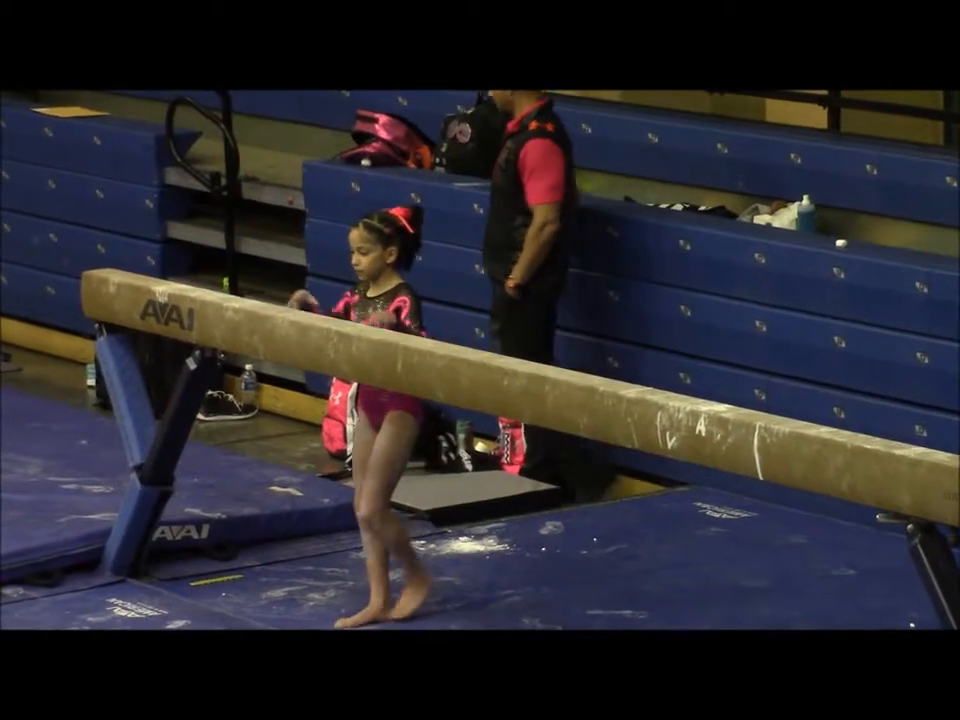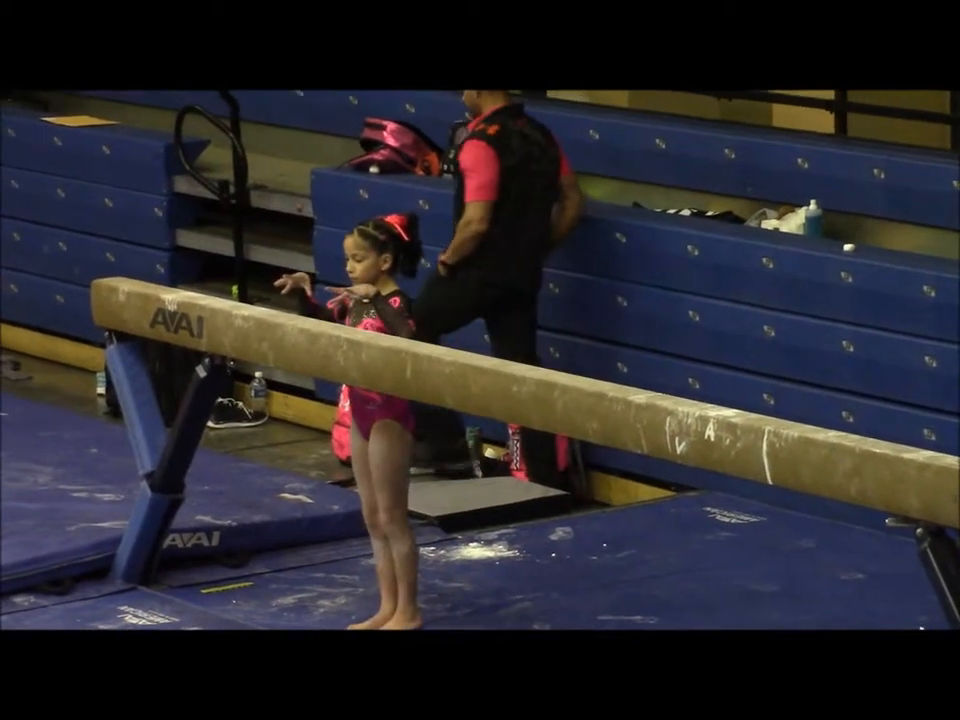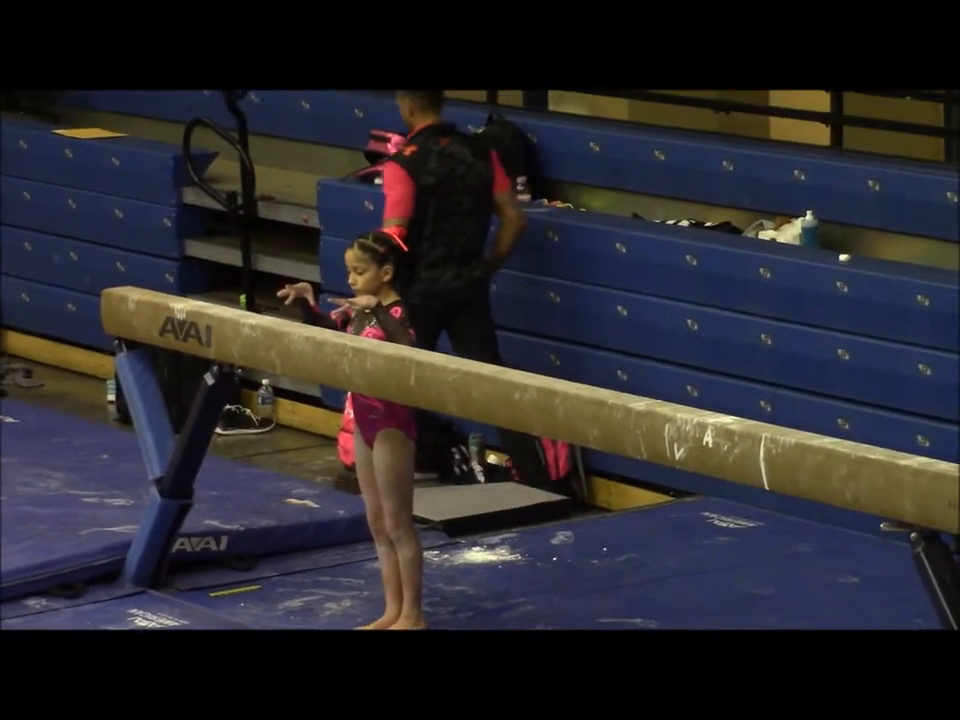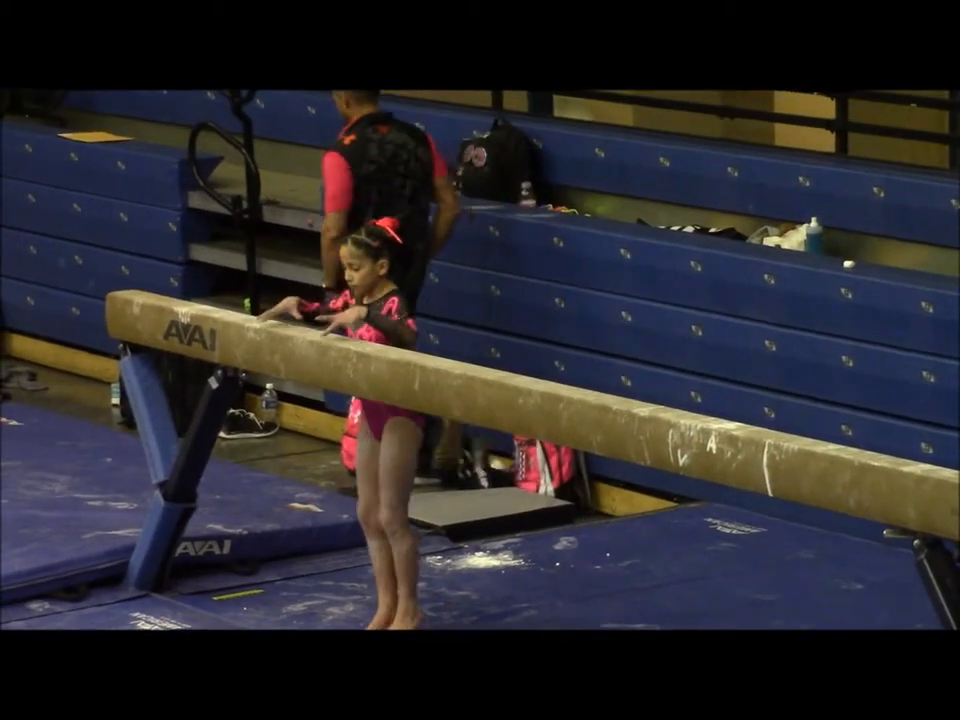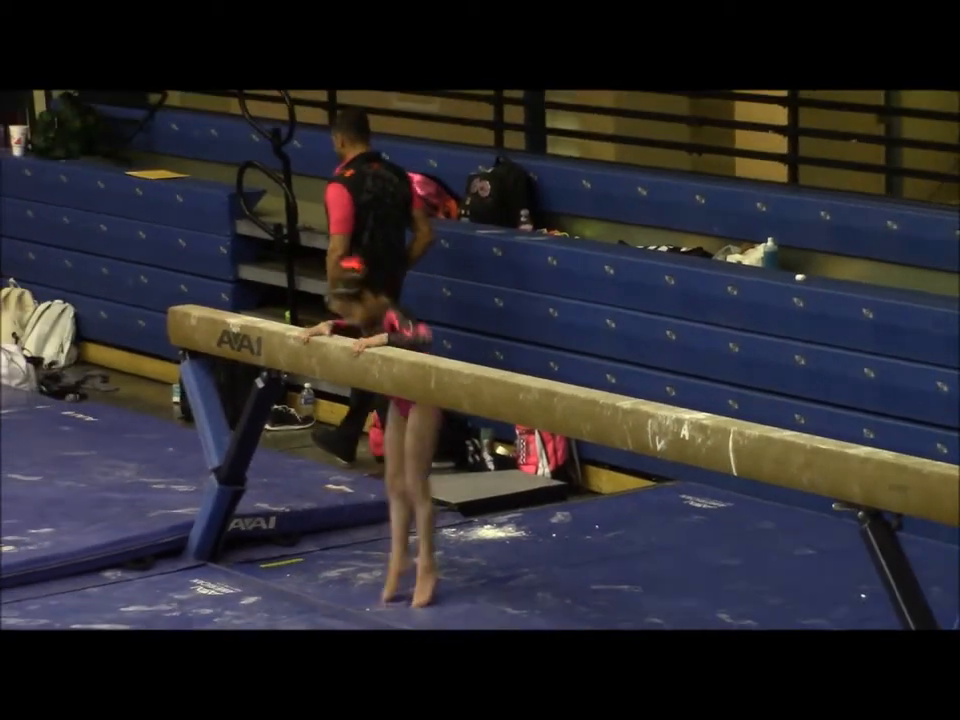
dt=0.4s
person 1, frame 1
left shoulder: (402, 298)
right shoulder: (360, 293)
left wrist: (392, 325)
right wrist: (310, 306)
left hip: (399, 408)
right hip: (368, 405)
left knee: (372, 509)
right knee: (364, 510)
left ankle: (416, 577)
right ankle: (378, 601)
person 1, frame 2
left shoulder: (394, 303)
right shoulder: (354, 299)
left elbow: (408, 339)
right elbow: (319, 319)
left wrist: (376, 298)
right wrist: (303, 291)
left hip: (389, 416)
right hip: (361, 414)
left knee: (392, 518)
right knee: (372, 518)
left ankle: (408, 611)
right ankle: (387, 608)
person 1, frame 3
left shoulder: (395, 312)
right shoulder: (355, 310)
left elbow: (408, 348)
right elbow: (322, 327)
left wrist: (376, 307)
right wrist: (305, 299)
left hip: (391, 425)
right hip: (364, 422)
left knee: (398, 524)
right knee: (377, 524)
left ankle: (412, 615)
right ankle: (392, 611)
person 1, frame 4
left shoulder: (393, 303)
right shoulder: (352, 298)
left elbow: (408, 337)
right elbow: (317, 314)
left wrist: (364, 315)
right wrist: (295, 305)
left hip: (400, 418)
right hip: (372, 417)
left knee: (391, 518)
right knee: (369, 517)
left ankle: (409, 609)
right ankle: (387, 607)
person 1, frame 5
left shoulder: (392, 316)
right shoulder: (356, 312)
left elbow: (422, 341)
right elbow: (342, 327)
left wrist: (384, 339)
right wrist: (327, 327)
left hip: (421, 401)
right hip: (399, 399)
left knee: (415, 485)
right knee: (395, 486)
left ankle: (426, 568)
right ankle: (397, 566)
person 2, frame 1
left shoulder: (537, 140)
right shoulder: (532, 130)
left elbow: (545, 222)
left wrist: (516, 276)
left hip: (526, 279)
right hip: (535, 276)
left ankle: (584, 478)
right ankle: (542, 471)
person 2, frame 2
left shoulder: (481, 142)
right shoulder: (540, 134)
left elbow: (475, 222)
right elbow: (573, 203)
left wrist: (448, 258)
left hip: (477, 272)
right hip: (523, 273)
left knee: (411, 341)
left ankle: (443, 439)
right ankle: (546, 478)
person 2, frame 3
left shoulder: (402, 162)
right shoulder: (479, 151)
left elbow: (393, 238)
right elbow: (513, 219)
right wrist: (487, 267)
left hip: (421, 287)
right hip: (470, 283)
right ankle: (536, 480)
person 2, frame 4
left shoulder: (341, 153)
right shoulder: (418, 139)
left elbow: (332, 228)
right elbow: (450, 205)
left wrist: (332, 281)
right wrist: (422, 257)
right hip: (410, 268)
person 2, frame 5
left shoulder: (342, 185)
right shoulder: (398, 176)
left elbow: (339, 250)
right elbow: (424, 232)
left wrist: (334, 293)
right hip: (389, 285)
right ankle: (343, 437)
